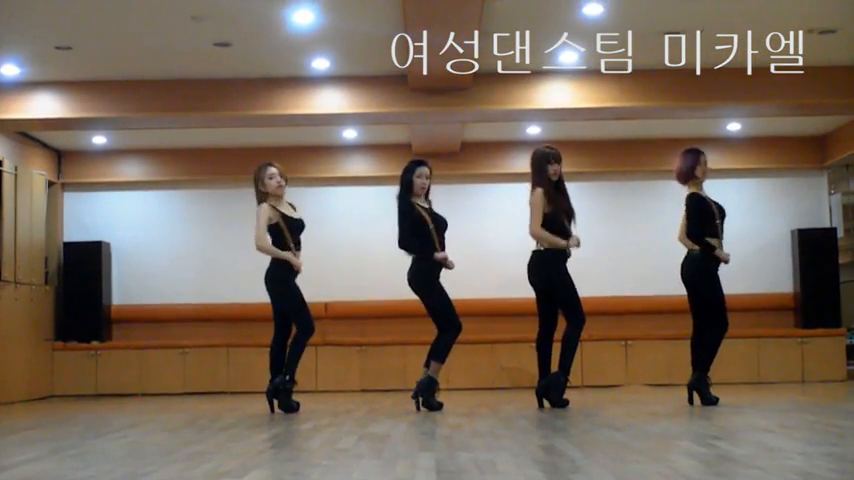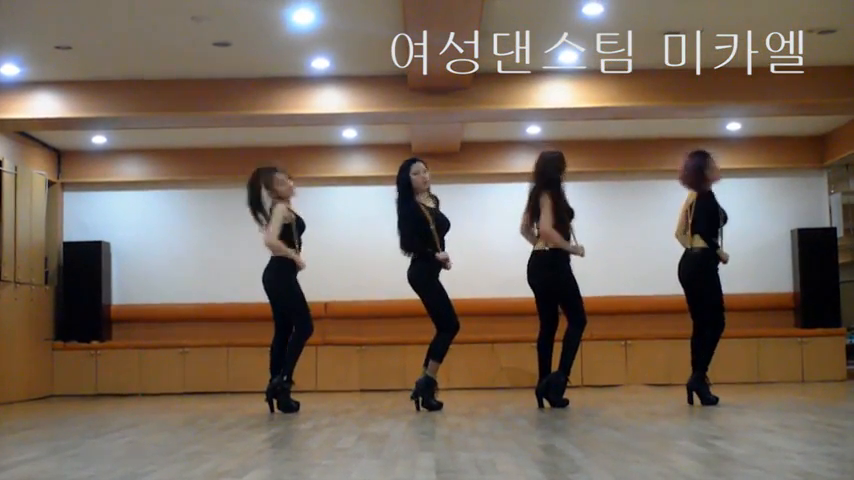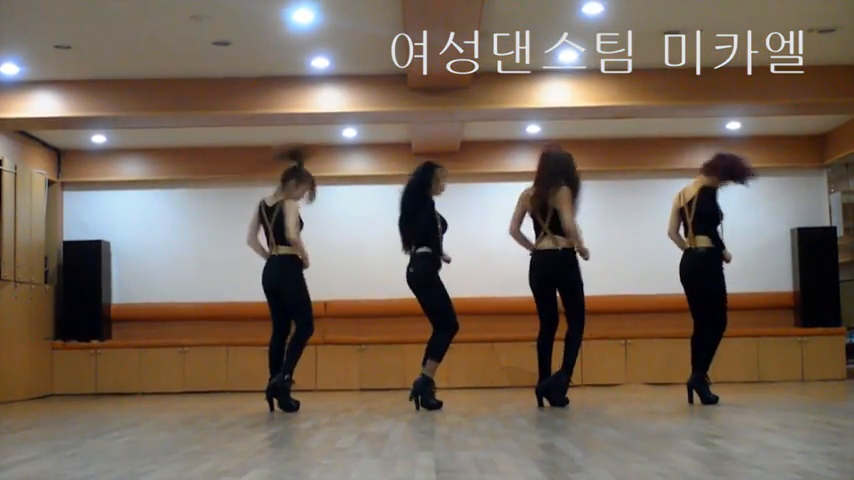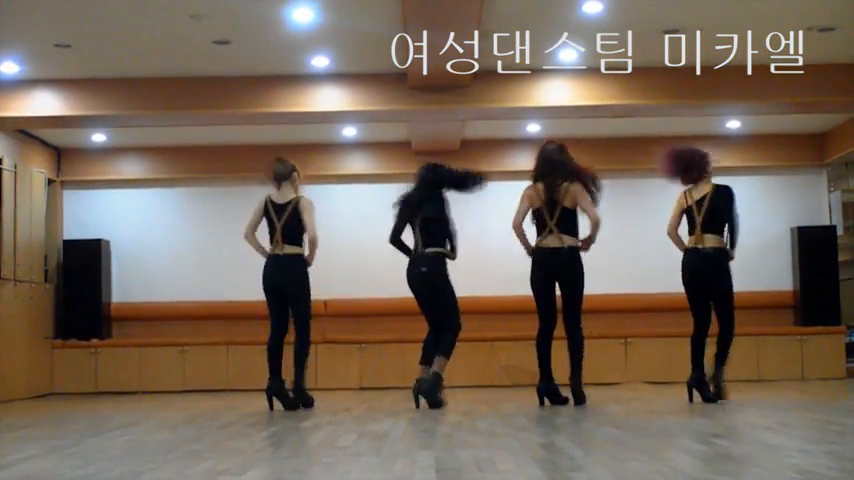
dt=0.2s
person 1, frame 1
left shoulder: (555, 192)
right shoulder: (540, 192)
right elbow: (535, 230)
left wrist: (564, 242)
right wrist: (565, 243)
left hip: (544, 263)
right hip: (549, 263)
left knee: (547, 325)
right knee: (576, 318)
left ankle: (545, 384)
right ankle: (559, 378)
person 1, frame 2
left shoulder: (538, 194)
right shoulder: (549, 195)
left elbow: (525, 229)
right elbow: (546, 229)
right wrist: (571, 247)
left hip: (538, 263)
right hip: (554, 264)
left knee: (548, 325)
right knee: (577, 319)
left ankle: (545, 384)
right ankle: (559, 378)
person 1, frame 3
left shoulder: (529, 194)
right shoulder: (563, 191)
left elbow: (513, 230)
right elbow: (569, 224)
right wrist: (580, 248)
left hip: (539, 263)
right hip: (562, 261)
left knee: (547, 323)
right knee: (576, 321)
left ankle: (545, 384)
right ankle: (562, 377)
person 1, frame 4
left shoulder: (532, 191)
right shoulder: (574, 188)
left elbow: (517, 224)
right elbow: (595, 218)
left wrist: (529, 248)
right wrist: (589, 240)
left hip: (541, 260)
right hip: (568, 259)
left knee: (546, 323)
right knee: (572, 322)
left ankle: (546, 384)
right ankle: (576, 383)
person 2, frame 1
left shoulder: (698, 197)
right shoulder: (695, 198)
left elbow: (683, 236)
right elbow: (693, 233)
left wrist: (702, 251)
right wrist: (718, 252)
left hip: (696, 264)
right hip: (702, 266)
left knee: (701, 325)
right knee: (719, 323)
left ankle: (699, 380)
right ankle: (700, 377)
person 2, frame 2
left shoulder: (695, 196)
right shoulder: (707, 195)
left elbow: (679, 232)
right elbow: (703, 230)
right wrist: (719, 252)
left hip: (690, 263)
right hip: (702, 264)
left knee: (701, 325)
right knee: (715, 322)
left ankle: (698, 379)
right ankle: (698, 377)
person 2, frame 3
left shoulder: (682, 195)
right shoulder: (708, 192)
left elbow: (672, 231)
right elbow: (708, 225)
right wrist: (723, 251)
left hip: (687, 262)
right hip: (707, 261)
left knee: (701, 324)
right knee: (717, 321)
left ankle: (698, 377)
right ankle: (699, 376)
person 2, frame 4
left shoulder: (685, 195)
right shoulder: (723, 191)
left elbow: (671, 231)
right elbow: (732, 222)
right wrist: (730, 250)
left hip: (691, 261)
right hip: (715, 259)
left knee: (700, 322)
right knee: (726, 320)
left ankle: (699, 377)
right ankle: (717, 373)
person 3, frame 1
left shoulder: (290, 206)
right shoulder: (265, 208)
right elbow: (260, 244)
left wrist: (294, 259)
right wrist: (289, 258)
left hip: (285, 274)
right hip: (280, 274)
left knee: (282, 331)
right knee: (306, 327)
left ankle: (277, 385)
right ankle: (284, 381)
person 3, frame 2
left shoulder: (284, 207)
right shoulder: (280, 208)
right elbow: (270, 241)
left wrist: (292, 256)
right wrist: (296, 257)
left hip: (277, 273)
right hip: (282, 273)
left knee: (283, 331)
right knee: (304, 326)
left ankle: (276, 386)
right ankle: (282, 380)
person 3, frame 3
left shoulder: (264, 203)
right shoulder: (290, 204)
left elbow: (251, 239)
right elbow: (292, 235)
right wrist: (304, 256)
left hip: (270, 271)
right hip: (288, 269)
left knee: (279, 329)
right knee: (305, 325)
left ankle: (275, 384)
right ankle: (282, 379)
person 3, frame 4
left shoulder: (266, 202)
right shoulder: (302, 202)
left elbow: (249, 234)
right elbow: (312, 235)
left wrist: (268, 254)
right wrist: (309, 257)
left hip: (271, 269)
right hip: (292, 269)
left knee: (278, 329)
right knee: (303, 328)
left ankle: (275, 384)
right ankle: (298, 386)
person 4, frame 1
left shoulder: (428, 206)
right shoulder: (408, 207)
right elbow: (404, 242)
left wrist: (443, 257)
right wrist: (433, 255)
left hip: (429, 274)
right hip: (423, 274)
left knee: (446, 328)
right knee: (452, 326)
left ankle: (425, 384)
right ankle: (429, 383)
person 4, frame 2
left shoulder: (434, 202)
right shoulder: (409, 206)
right elbow: (407, 243)
left wrist: (442, 257)
right wrist: (435, 255)
left hip: (430, 272)
right hip: (422, 272)
left knee: (445, 327)
right knee: (450, 325)
left ankle: (424, 384)
right ankle: (427, 382)
person 4, frame 3
left shoulder: (425, 203)
right shoulder: (423, 202)
left elbow: (412, 237)
right elbow: (419, 236)
right wrist: (440, 254)
left hip: (422, 269)
right hip: (423, 269)
left knee: (441, 326)
right knee: (448, 324)
left ankle: (423, 384)
right ankle: (425, 382)
person 4, frame 4
left shoulder: (413, 203)
right shoulder: (437, 199)
left elbow: (394, 238)
right elbow: (447, 228)
right wrist: (451, 251)
left hip: (415, 268)
right hip: (433, 267)
left knee: (436, 326)
right knee: (451, 325)
left ankle: (423, 381)
right ankle: (434, 378)
